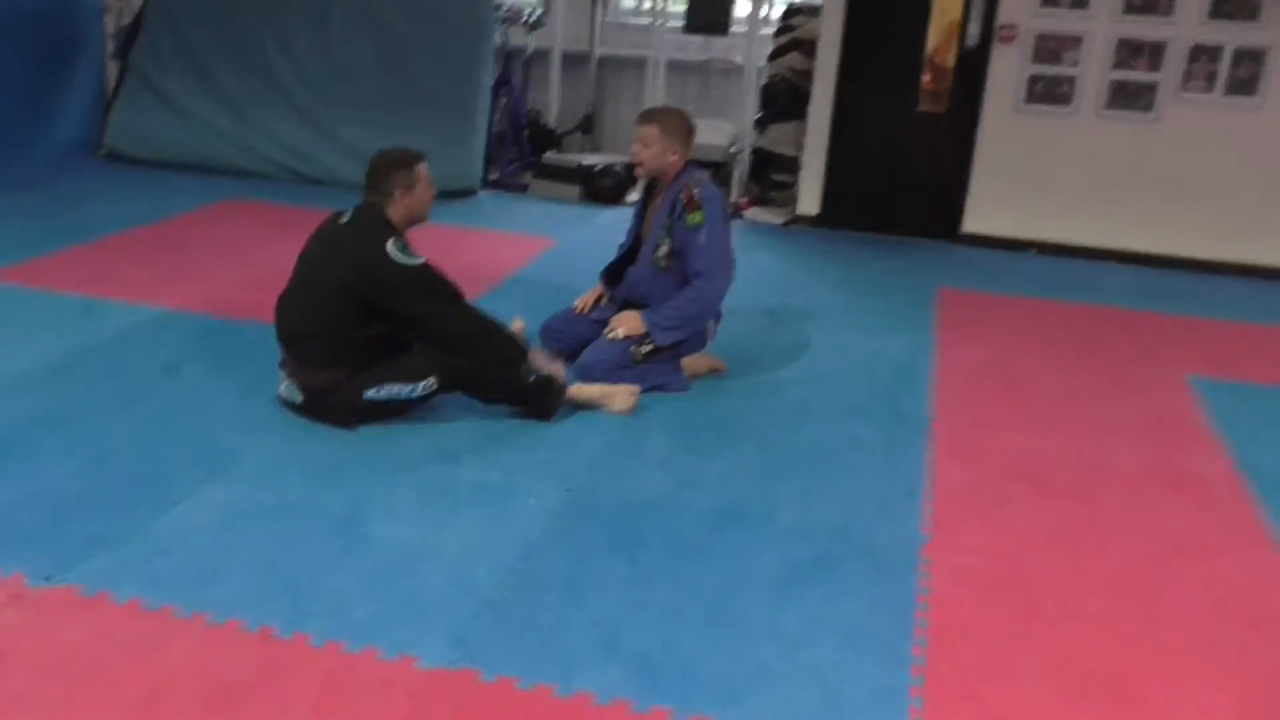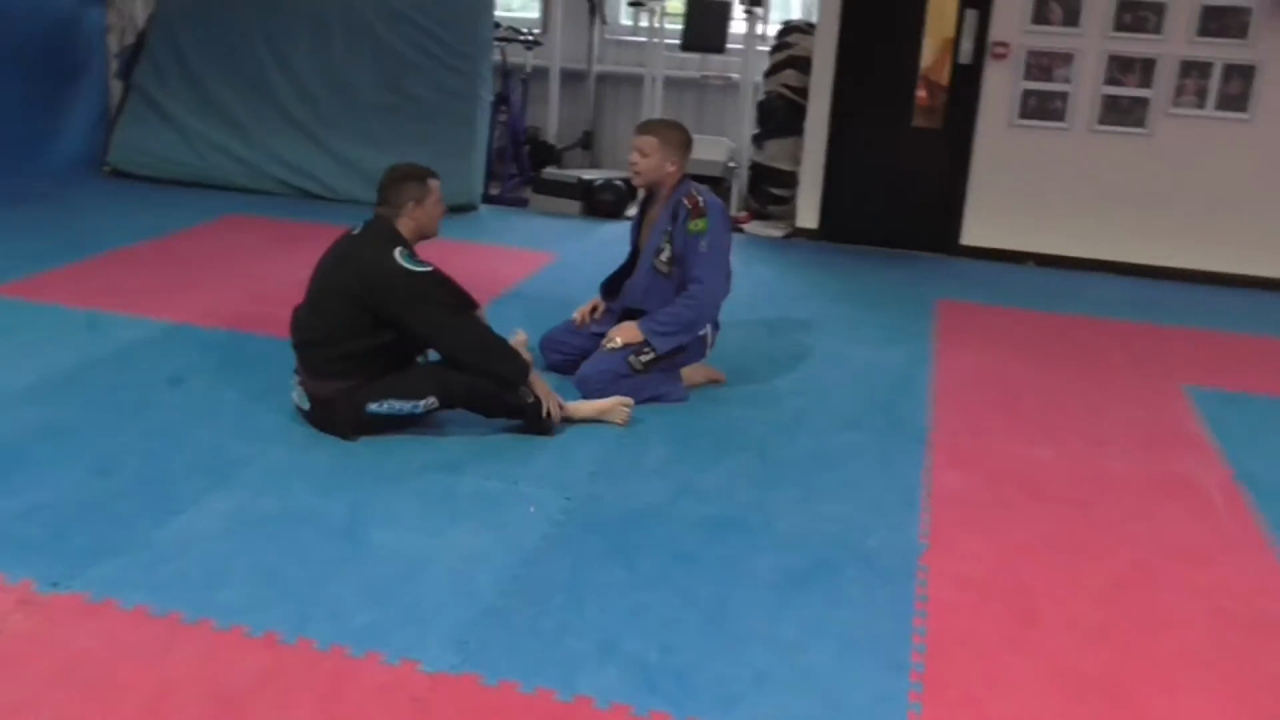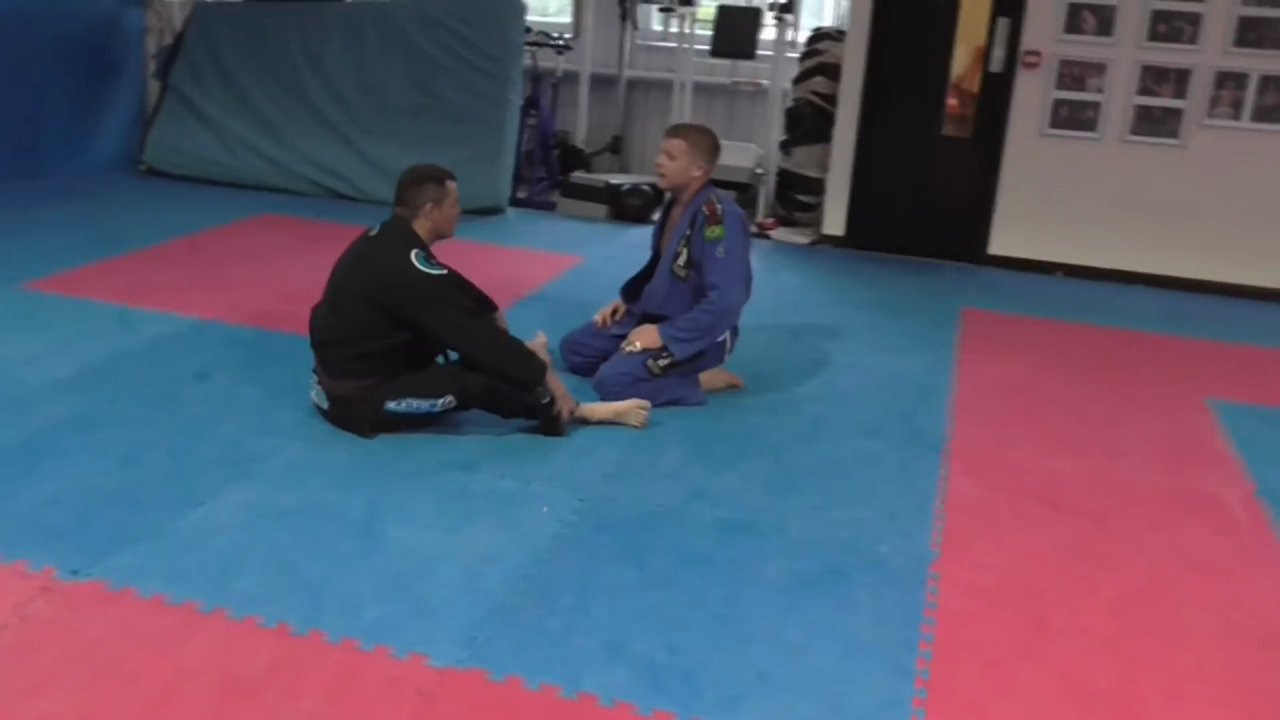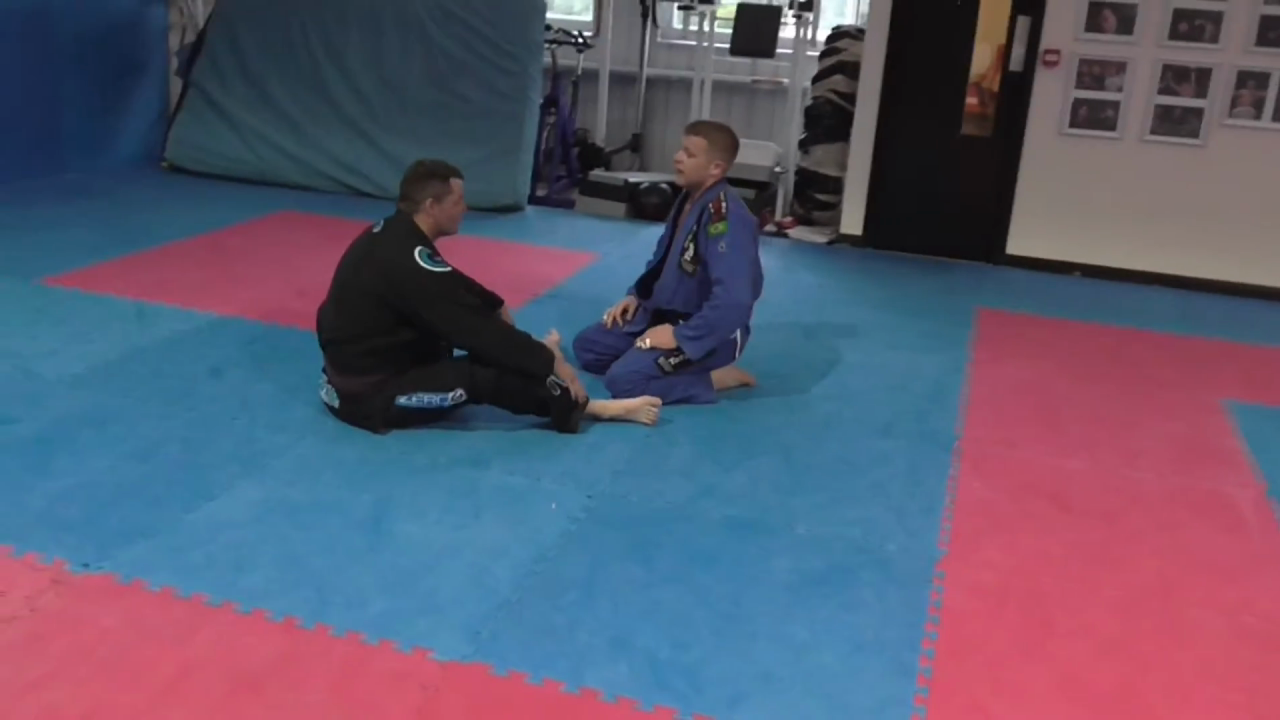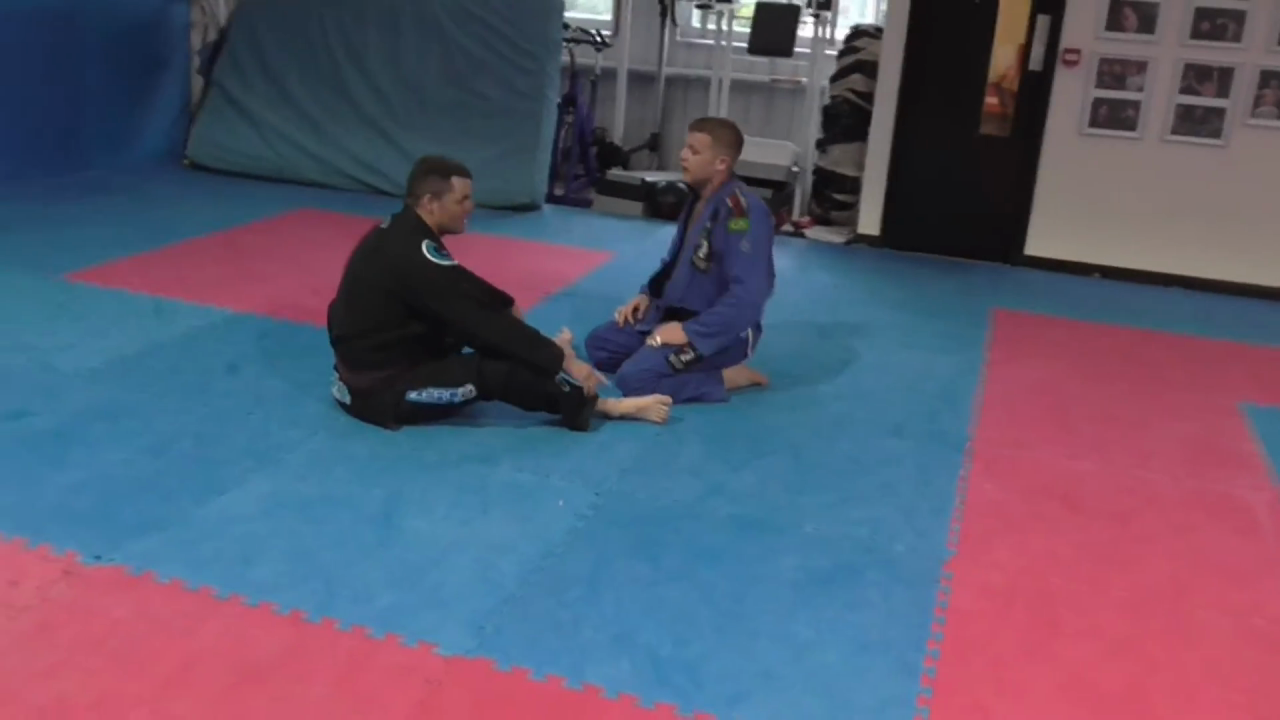
dt=0.2s
person 1, frame 1
left shoulder: (348, 225)
right shoulder: (381, 254)
right elbow: (451, 317)
right wrist: (526, 355)
left hip: (309, 370)
right hip: (333, 390)
right knee: (456, 362)
left ankle: (501, 341)
right ankle: (566, 394)
person 1, frame 2
left shoulder: (368, 238)
right shoulder: (389, 266)
left elbow: (431, 286)
right elbow: (456, 331)
right wrist: (527, 375)
left hip: (322, 377)
right hip: (340, 401)
right knee: (457, 382)
right ankle: (568, 410)
person 1, frame 3
left shoulder: (386, 238)
right shoulder: (406, 267)
left elbow: (449, 284)
right elbow: (471, 333)
left wrist: (491, 314)
right wrist: (543, 375)
left hip: (344, 376)
right hip: (360, 399)
right knee: (476, 382)
right ankle: (580, 412)
person 1, frame 4
left shoulder: (389, 234)
right shoulder: (410, 263)
left elbow: (451, 286)
right elbow: (477, 329)
left wrist: (496, 307)
right wrist: (552, 363)
left hip: (352, 374)
right hip: (370, 396)
right knee: (486, 375)
right ankle: (586, 407)
person 1, frame 5
left shoulder: (397, 232)
right shoulder: (417, 257)
left elbow: (460, 286)
right elbow: (484, 321)
left wrist: (507, 306)
right wrist: (563, 360)
left hip: (364, 370)
right hip: (383, 391)
right knee: (497, 370)
right ankle: (597, 404)
person 2, frame 1
left shoulder: (701, 201)
right shoulder: (656, 186)
left elbow: (709, 288)
left wrist: (648, 321)
right wrist: (607, 283)
left hip: (677, 319)
right hip: (632, 301)
left knee: (593, 368)
right knee: (553, 335)
left ankle: (686, 364)
person 2, frame 2
left shoulder: (701, 210)
right shoulder: (652, 199)
left elbow: (706, 295)
left wrist: (645, 329)
right wrist: (607, 296)
left hip: (676, 329)
right hip: (632, 312)
left knee: (594, 379)
right knee: (553, 346)
left ankle: (686, 374)
right ankle: (653, 363)
person 2, frame 3
left shoulder: (720, 217)
right shoulder: (675, 204)
left elbow: (724, 303)
left wrist: (665, 335)
right wrist: (628, 299)
left hip: (695, 334)
left knee: (612, 382)
right knee: (573, 349)
left ankle: (704, 379)
right ankle: (670, 366)
person 2, frame 4
left shoulder: (728, 216)
right shoulder: (689, 199)
left elbow: (733, 298)
left wrist: (681, 337)
right wrist: (637, 295)
left hip: (707, 332)
right hip: (665, 314)
left knee: (624, 379)
right knee: (587, 346)
left ankle: (716, 377)
right ankle: (683, 364)
person 2, frame 5
left shoulder: (744, 211)
right shoulder: (699, 198)
left elbow: (748, 298)
left wrist: (690, 333)
right wrist: (648, 294)
left hip: (720, 330)
right hip: (677, 313)
left knee: (634, 378)
right knee: (599, 344)
left ankle: (728, 376)
right ankle: (693, 363)
